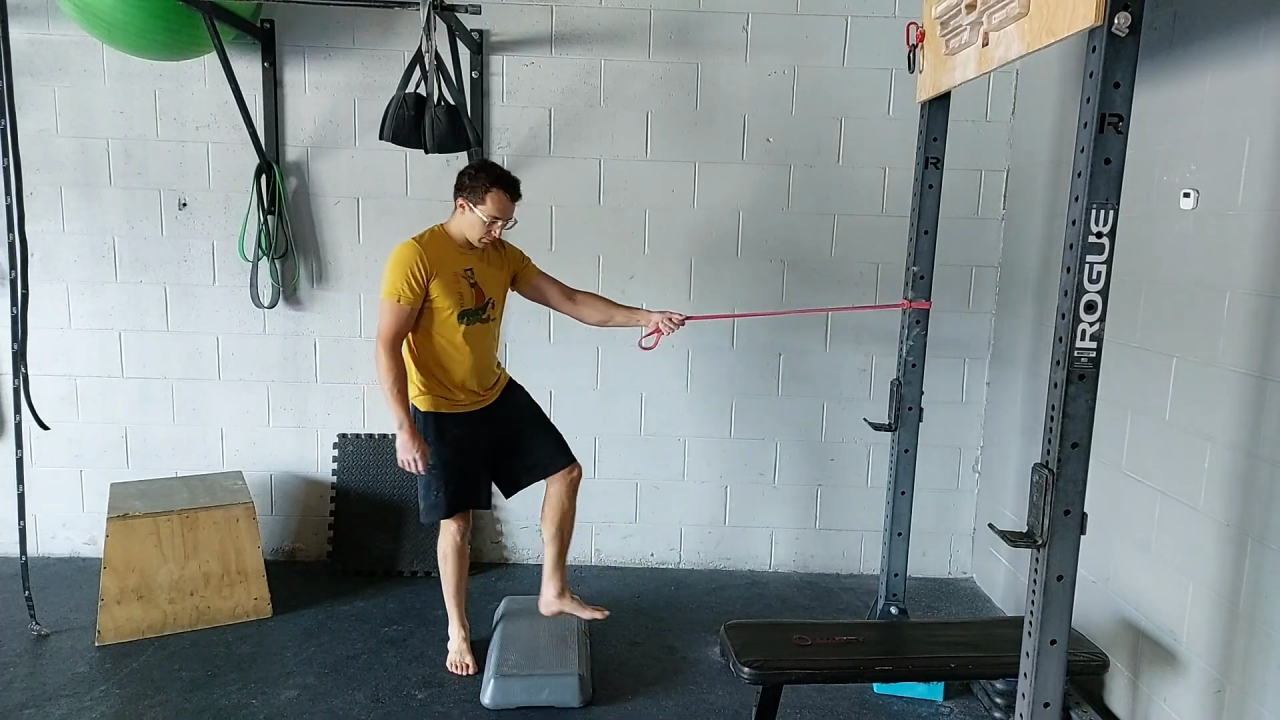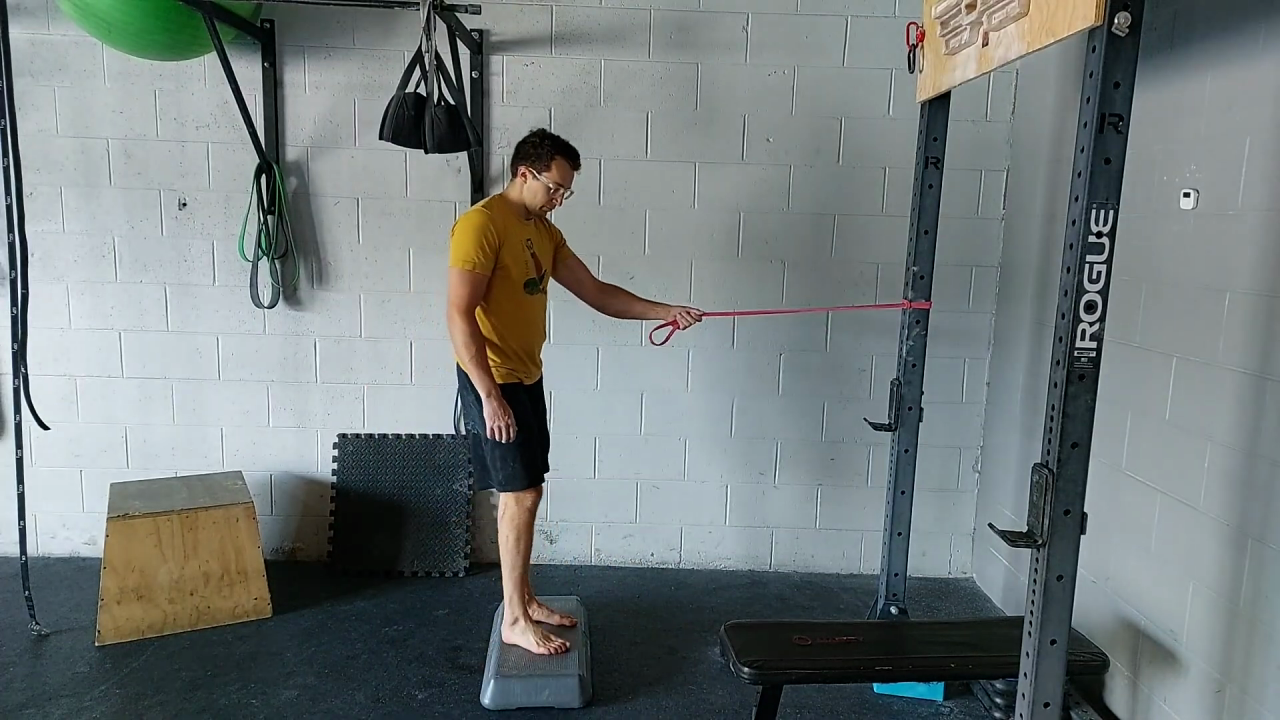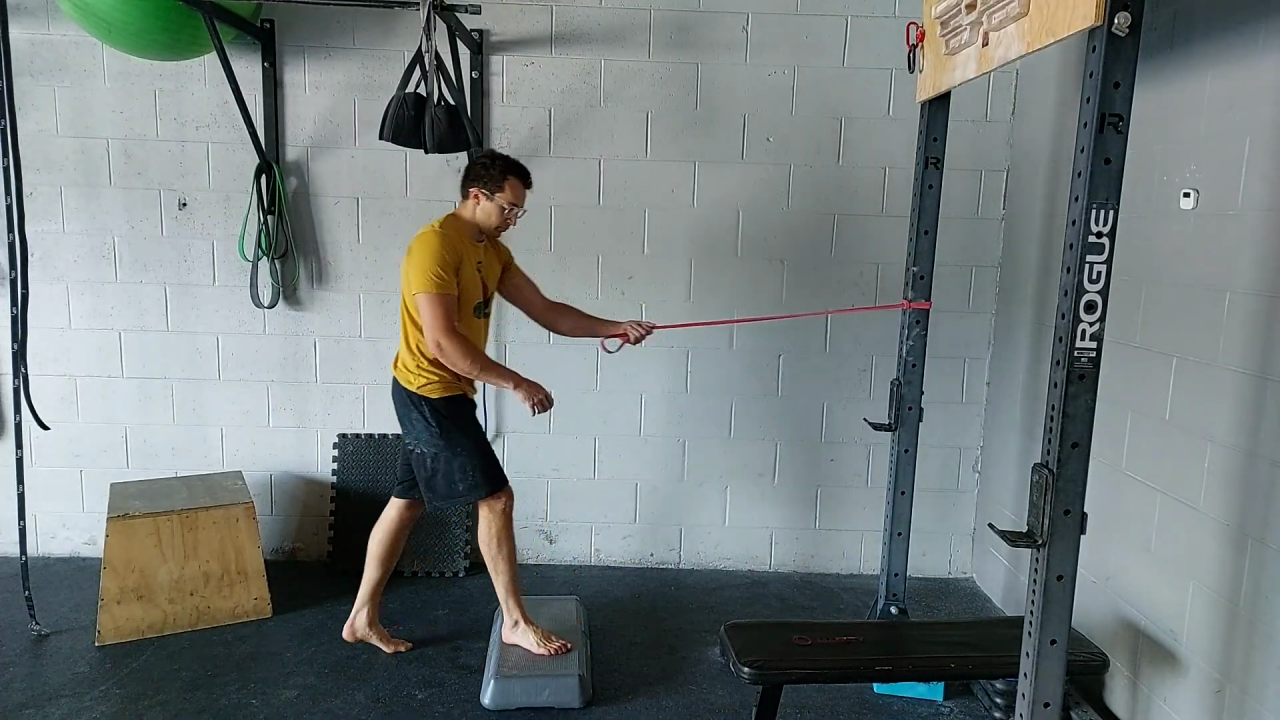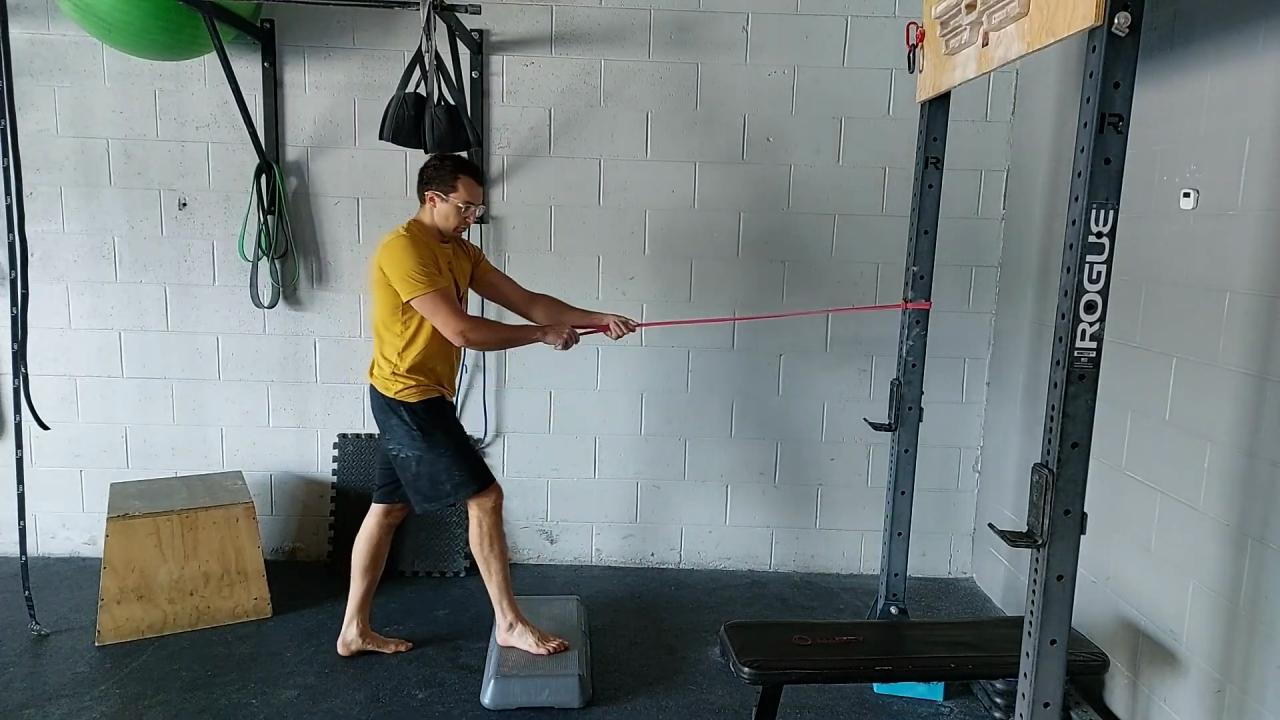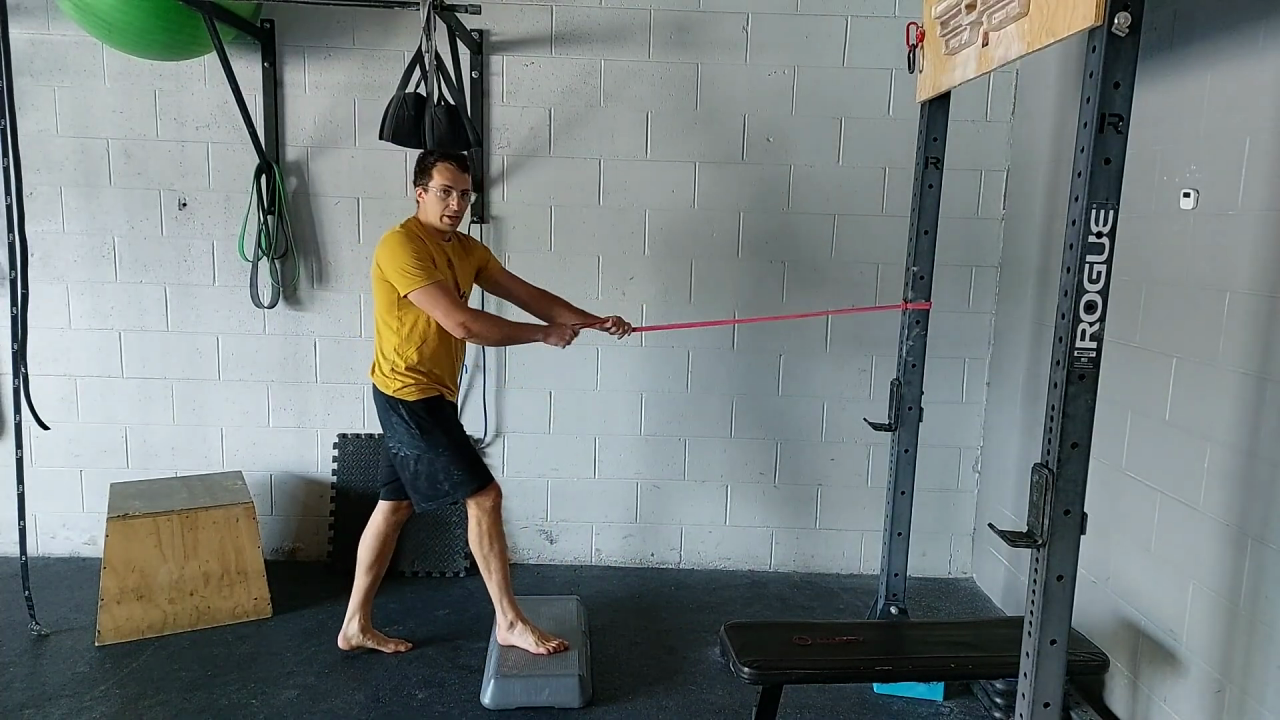
dt=1s
person 1, frame 1
left shoulder: (503, 255)
right shoulder: (415, 257)
left elbow: (569, 301)
right elbow: (387, 346)
left wrist: (643, 317)
right wrist: (405, 429)
left hip: (500, 395)
right hip: (442, 412)
left knee: (565, 473)
right knee: (456, 520)
left ankle: (555, 593)
right ankle: (457, 631)
person 1, frame 2
left shoulder: (544, 230)
right shoulder: (481, 224)
left elbow: (595, 292)
right elbow: (460, 316)
left wrist: (664, 311)
right wrist: (491, 395)
left hip: (526, 376)
right hip: (493, 381)
left knee: (523, 492)
right knee: (522, 496)
left ankle: (524, 600)
right ankle: (514, 621)
person 1, frame 3
left shoulder: (492, 250)
right shoulder: (435, 245)
left elbow: (546, 311)
right elbow: (442, 342)
left wrist: (614, 327)
right wrist: (515, 383)
left hip: (440, 396)
right hip: (430, 395)
left knee: (406, 503)
right knee: (496, 499)
left ankle: (363, 617)
right ankle: (516, 622)
person 1, frame 4
left shoulder: (460, 251)
right shoulder: (403, 249)
left elbow: (524, 301)
right elbow: (463, 332)
left wrist: (595, 319)
right wrist: (543, 335)
left hip: (414, 399)
right hip: (409, 399)
left knee: (388, 509)
right knee: (484, 497)
left ankle: (354, 628)
right ankle: (509, 623)
person 1, frame 5
left shoulder: (466, 249)
right shoulder: (401, 246)
left elbow: (530, 296)
right elbow: (463, 326)
left wrist: (594, 322)
right wrist: (547, 334)
left hip: (427, 396)
right hip: (411, 397)
left knee: (394, 505)
right knee: (484, 497)
left ankle: (356, 624)
right ankle: (510, 622)
